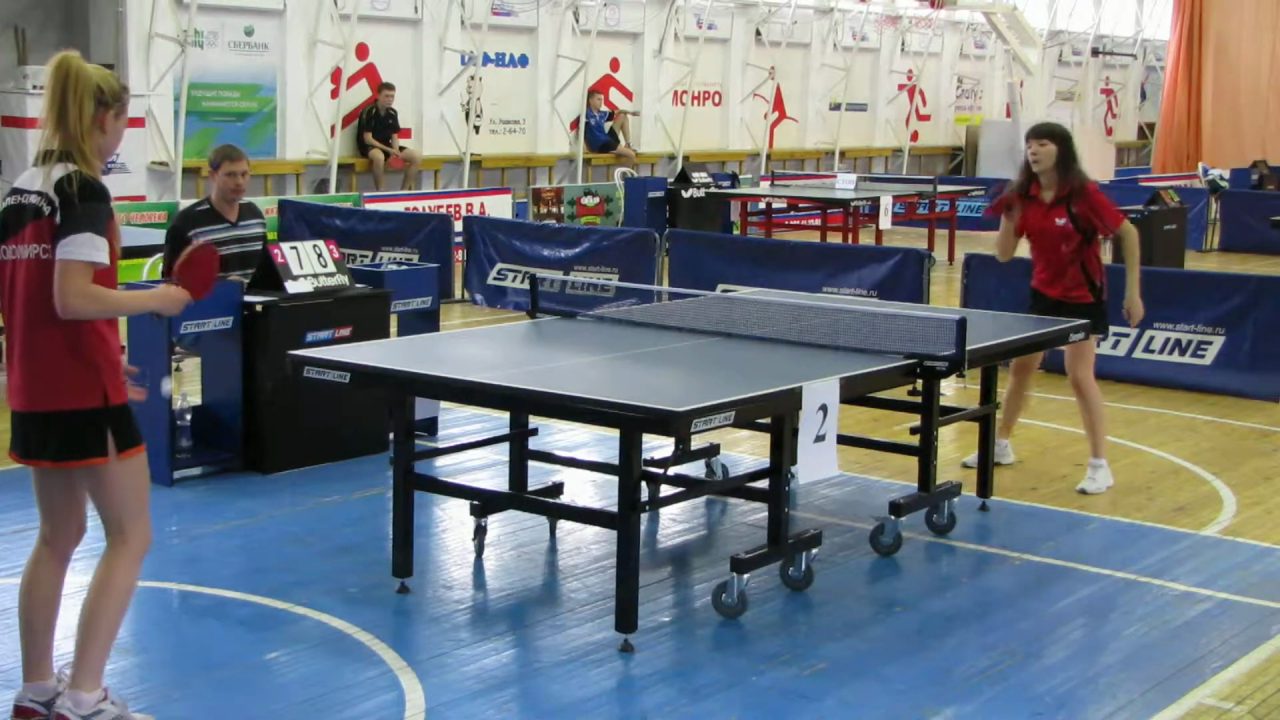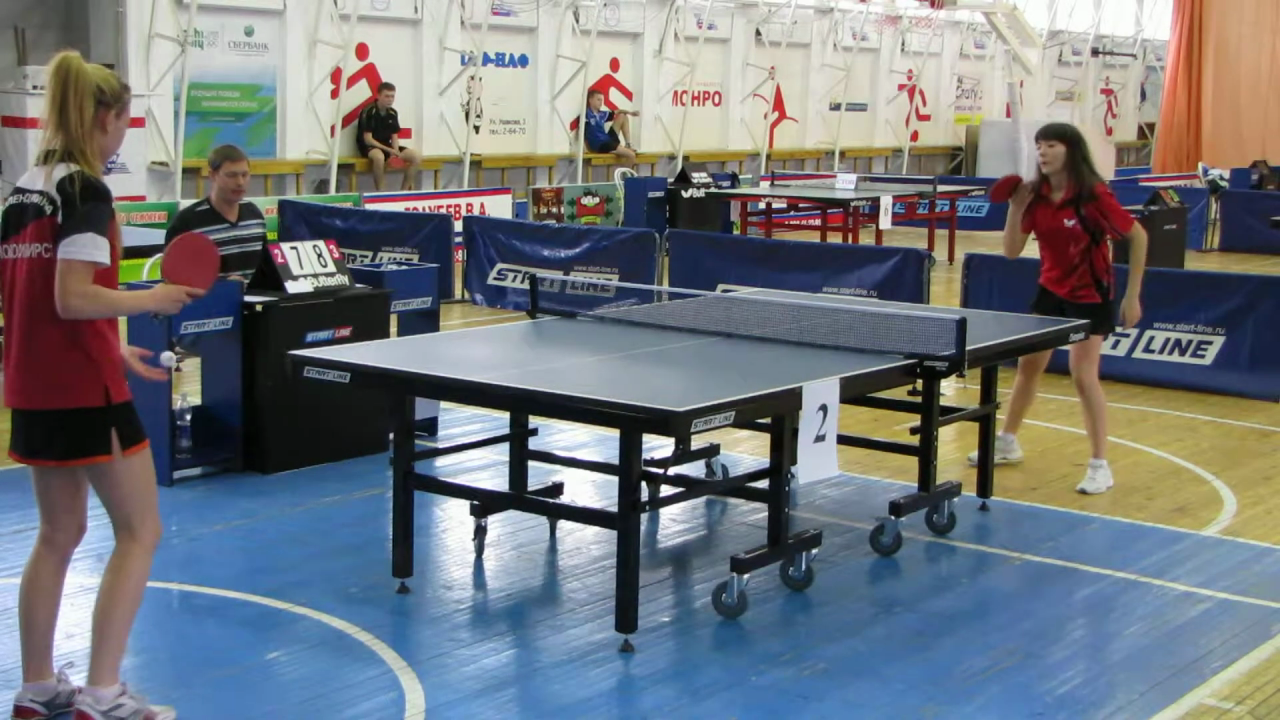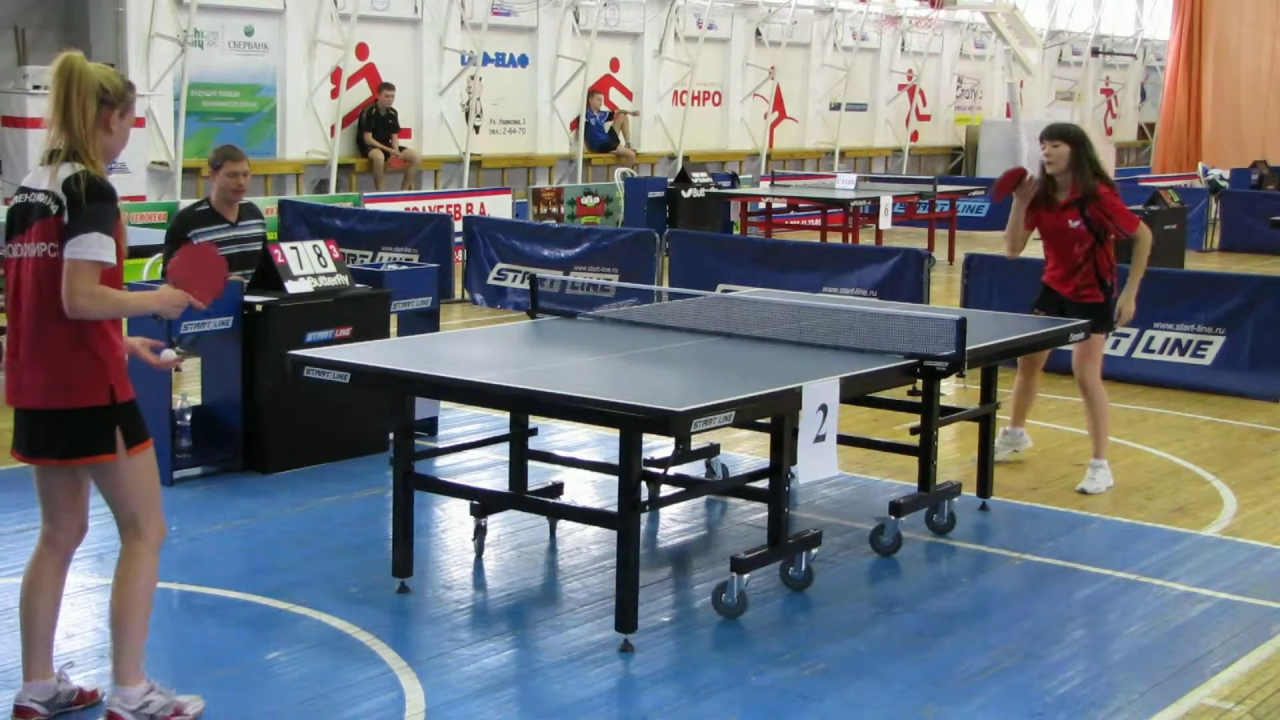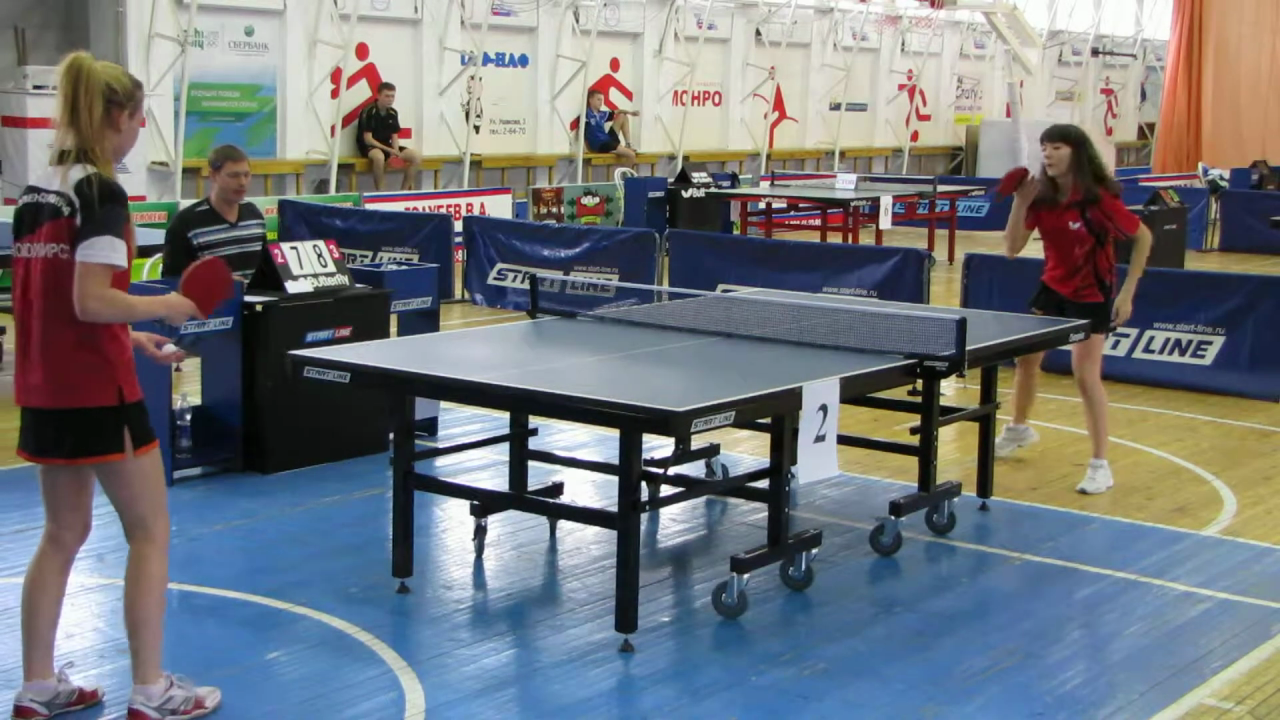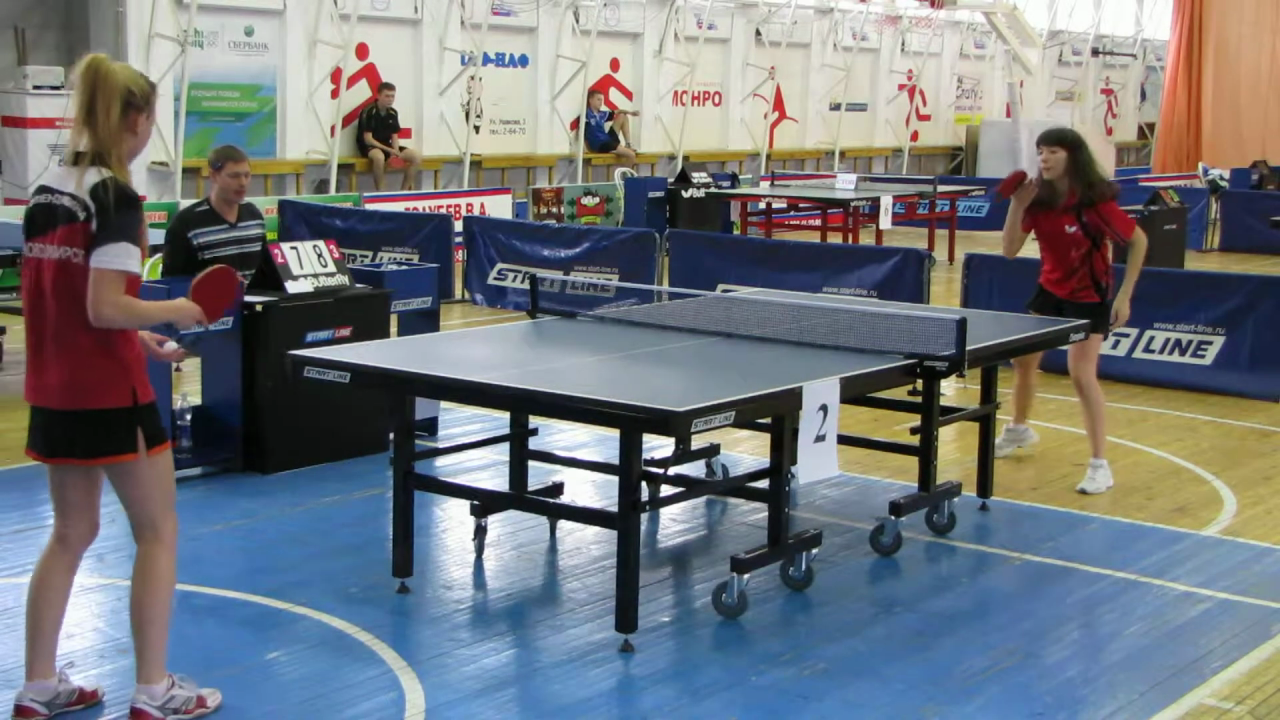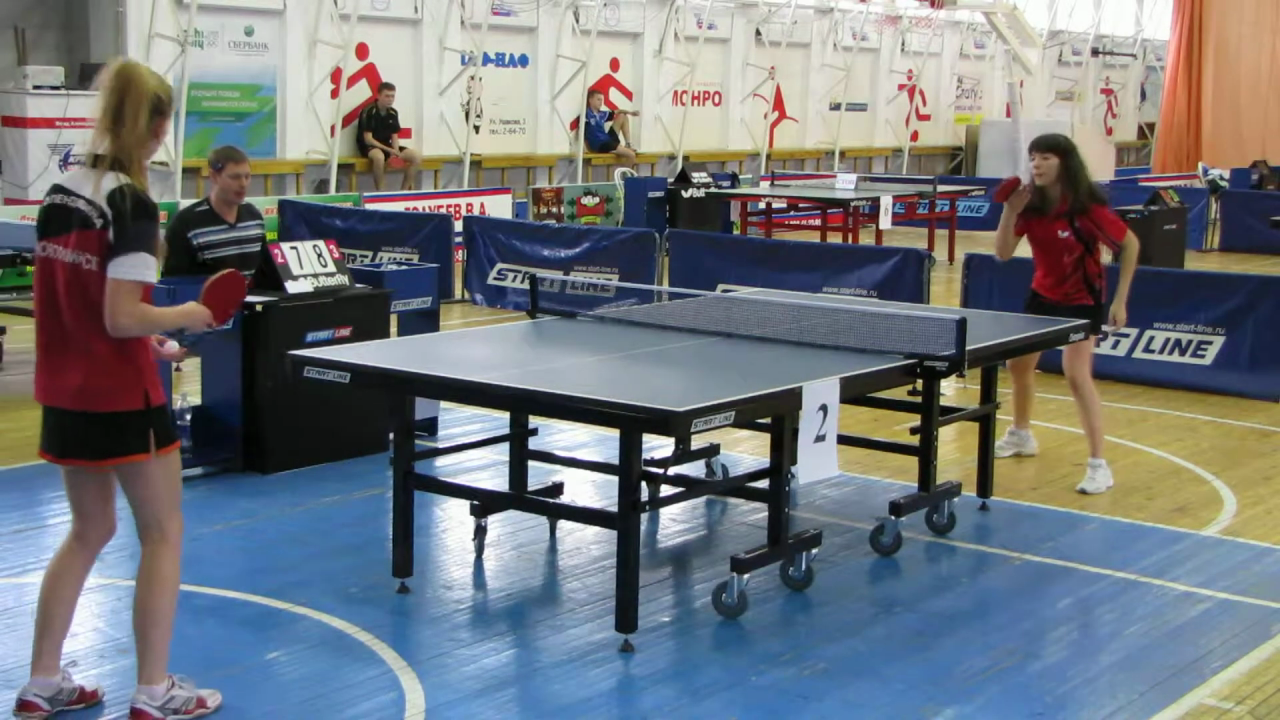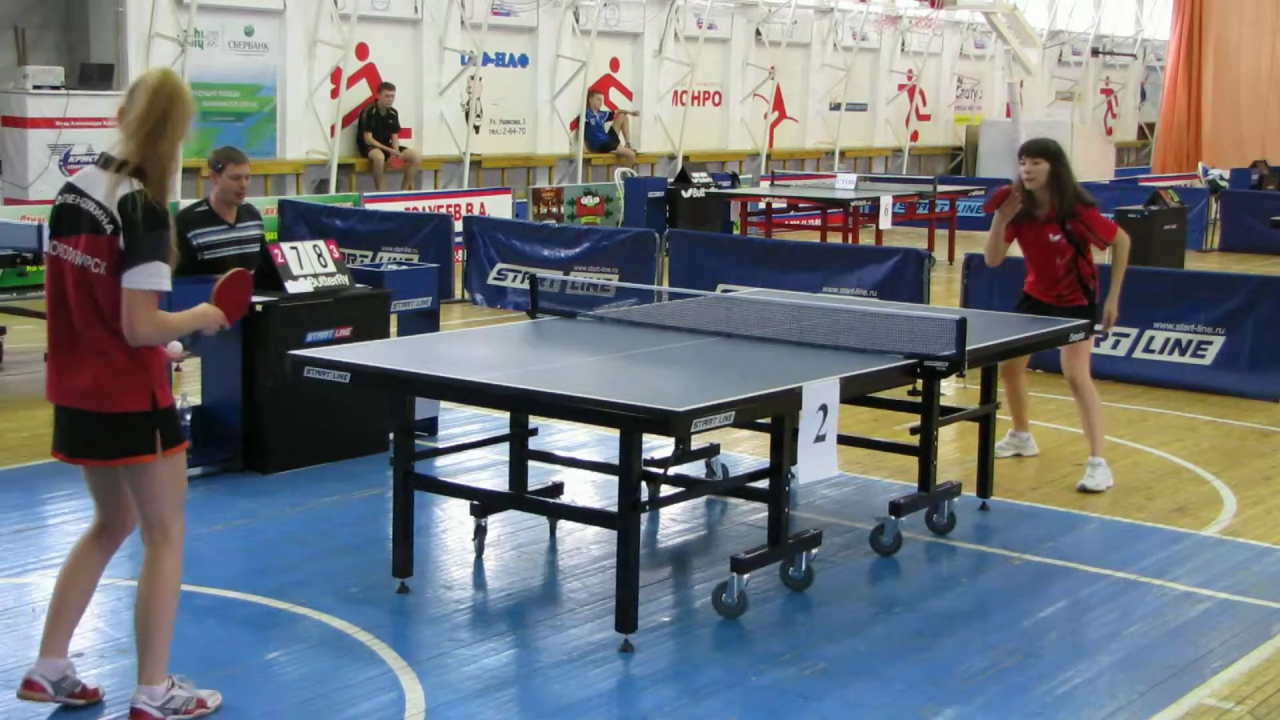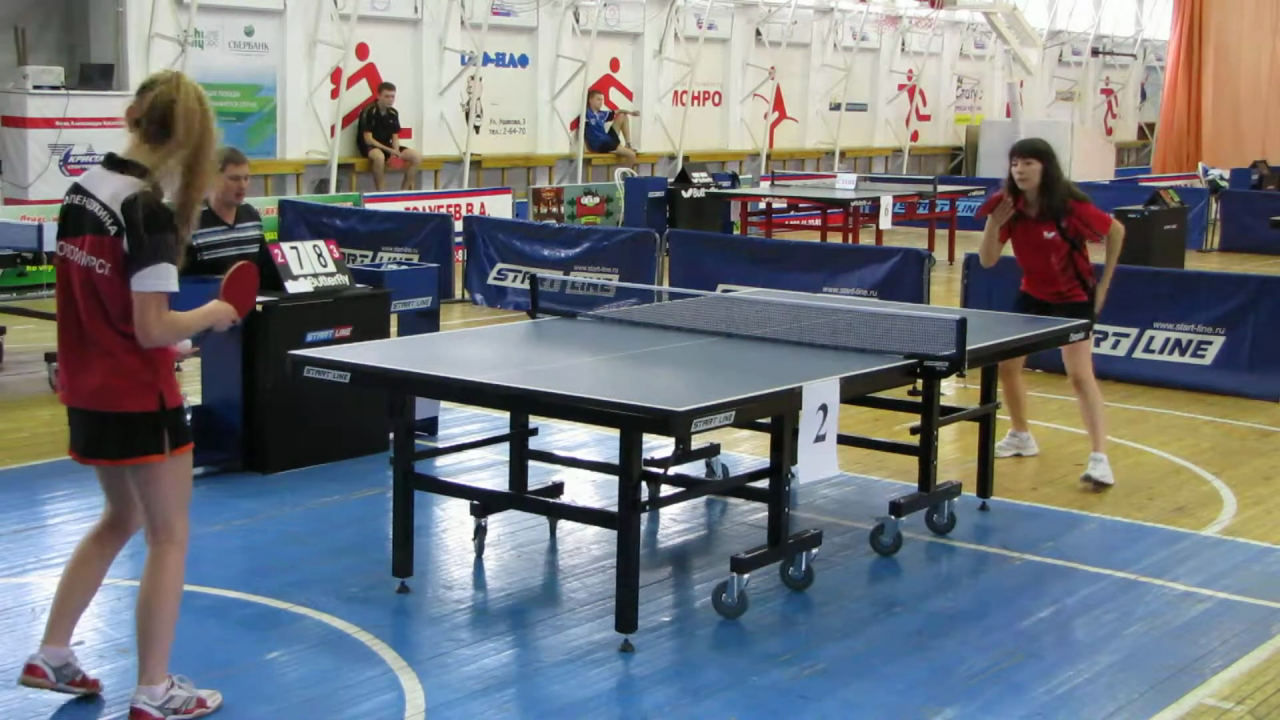
dt=0.1s
person 1, frame 1
right shoulder: (82, 190)
right elbow: (72, 298)
right wrist: (152, 299)
right hip: (82, 394)
left knee: (58, 536)
right knee: (130, 539)
person 1, frame 2
right shoulder: (85, 190)
right elbow: (73, 299)
left wrist: (115, 351)
right wrist: (152, 298)
right hip: (85, 393)
left knee: (58, 536)
right knee: (140, 535)
person 1, frame 3
right shoulder: (89, 190)
right elbow: (80, 297)
left wrist: (122, 339)
right wrist: (156, 300)
right hip: (89, 392)
left knee: (60, 535)
right knee: (144, 533)
person 1, frame 4
left shoulder: (35, 189)
right shoulder: (100, 192)
left elbow: (52, 298)
right elbow: (91, 302)
left wrist: (127, 334)
right wrist: (164, 307)
left hip: (44, 391)
right hip: (97, 392)
left knee: (62, 534)
right knee: (150, 536)
person 1, frame 5
left shoulder: (46, 191)
right shoulder: (115, 196)
left elbow: (61, 294)
right elbow: (106, 309)
right wrist: (172, 311)
left hip: (54, 392)
right hip: (109, 395)
left knee: (69, 534)
right knee: (158, 535)
person 1, frame 6
left shoulder: (62, 189)
right shoulder: (131, 202)
left elbow: (69, 297)
right elbow: (122, 318)
right wrist: (183, 316)
left hip: (65, 393)
right hip: (122, 397)
left knee: (89, 531)
right knee: (163, 536)
person 1, frame 7
left shoulder: (74, 188)
right shoulder: (144, 212)
left elbow: (81, 292)
right elbow: (141, 329)
right wrist: (196, 319)
left hip: (74, 392)
right hip: (130, 399)
left knee: (112, 523)
right knee: (165, 537)
left ankle: (48, 667)
person 1, frame 8
left shoulder: (82, 188)
right shoulder: (149, 213)
left elbow: (92, 294)
right elbow: (153, 330)
right wrist: (209, 316)
left hip: (86, 391)
right hip: (138, 398)
left knee: (121, 518)
right knee: (169, 537)
left ankle: (50, 655)
person 2, frame 1
left shoulder: (1084, 194)
right shoulder: (1023, 196)
left elbow: (1129, 234)
right elbow: (1003, 255)
left wrist: (1133, 291)
right wrist: (1008, 220)
left hip: (1083, 296)
right hip: (1043, 293)
left knee: (1080, 377)
right knee: (1020, 369)
left ankle: (1099, 466)
right ankle: (1001, 446)
person 2, frame 2
left shoulder: (1093, 196)
right shoulder: (1035, 195)
left elbow: (1138, 237)
right elbow: (1011, 252)
left wrist: (1132, 295)
right wrist: (1016, 210)
left hip: (1090, 296)
right hip: (1050, 291)
left knee: (1084, 377)
right knee: (1028, 366)
left ankle: (1100, 466)
right ankle: (1007, 441)
person 2, frame 3
left shoulder: (1099, 196)
right shoulder: (1040, 194)
left elbow: (1143, 237)
right elbow: (1013, 249)
left wrist: (1129, 293)
right wrist: (1019, 205)
left hip: (1092, 295)
right hip: (1053, 288)
left knee: (1086, 376)
right knee: (1029, 362)
left ankle: (1100, 466)
right ankle: (1015, 434)
person 2, frame 4
left shoulder: (1099, 199)
right shoulder: (1042, 195)
left elbow: (1143, 238)
right elbow: (1013, 248)
left wrist: (1127, 292)
right wrist: (1020, 203)
left hip: (1091, 296)
right hip: (1052, 288)
left knee: (1085, 376)
right knee: (1025, 358)
left ankle: (1100, 466)
right ankle: (1019, 429)
person 2, frame 5
left shoulder: (1096, 202)
right shoulder: (1038, 198)
left elbow: (1139, 241)
right elbow: (1010, 250)
left wrist: (1124, 295)
right wrist: (1017, 206)
left hip: (1088, 296)
right hip: (1049, 289)
left knee: (1082, 376)
right knee: (1023, 359)
left ankle: (1099, 465)
right ankle: (1019, 429)
person 2, frame 6
left shoulder: (1087, 207)
right shoulder: (1031, 203)
left elbow: (1130, 245)
right elbow: (1003, 254)
left wrist: (1120, 299)
right wrist: (1010, 212)
left hip: (1081, 299)
right hip: (1043, 294)
left knee: (1077, 376)
right knee: (1018, 364)
left ankle: (1098, 465)
right ankle: (1021, 434)
person 2, frame 7
left shoulder: (1077, 210)
right shoulder: (1018, 206)
left elbow: (1122, 242)
right elbow: (992, 259)
left wrist: (1112, 297)
right wrist: (1001, 220)
left hip: (1075, 301)
right hip: (1036, 297)
left knee: (1077, 377)
right knee: (1009, 365)
left ankle: (1098, 463)
right ankle: (1021, 436)
person 2, frame 8
left shoulder: (1070, 206)
right shoulder: (1010, 207)
left elbow: (1116, 231)
right elbow: (987, 261)
left wrist: (1103, 284)
right wrist: (994, 223)
left hip: (1073, 298)
right hip: (1033, 296)
left knee: (1080, 373)
right knee: (1006, 366)
left ankle: (1099, 459)
right ankle: (1021, 436)
